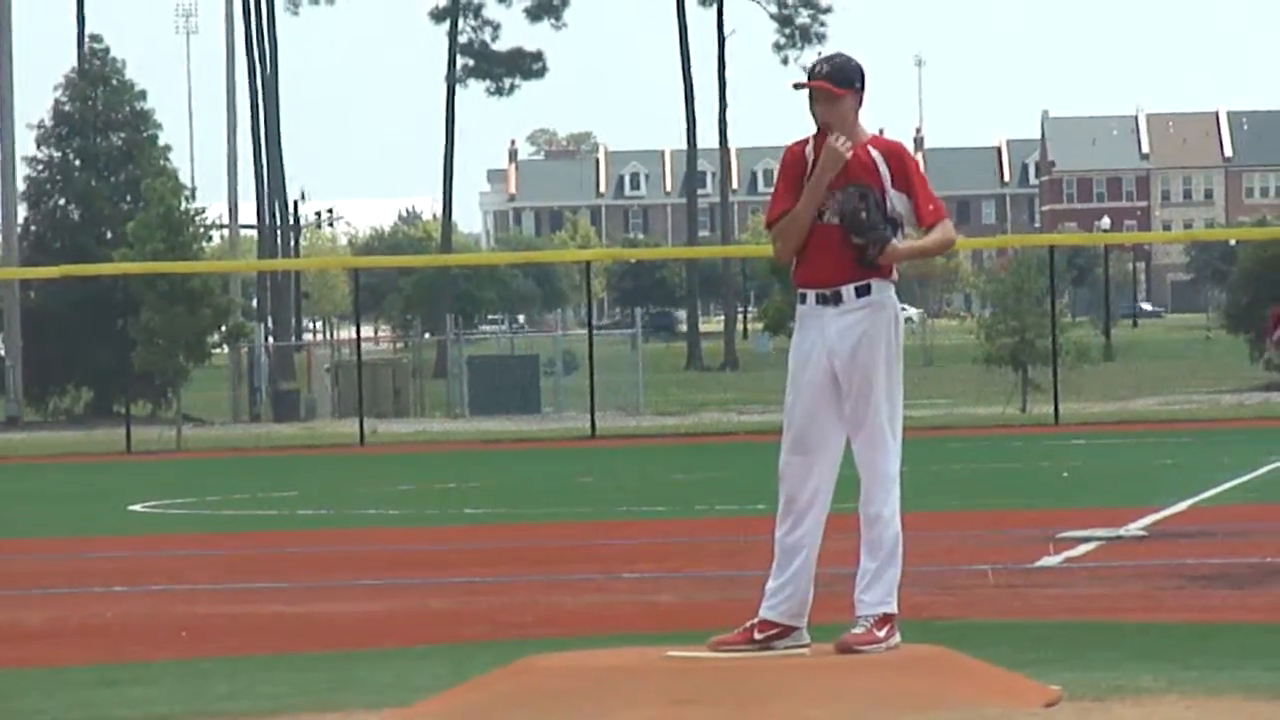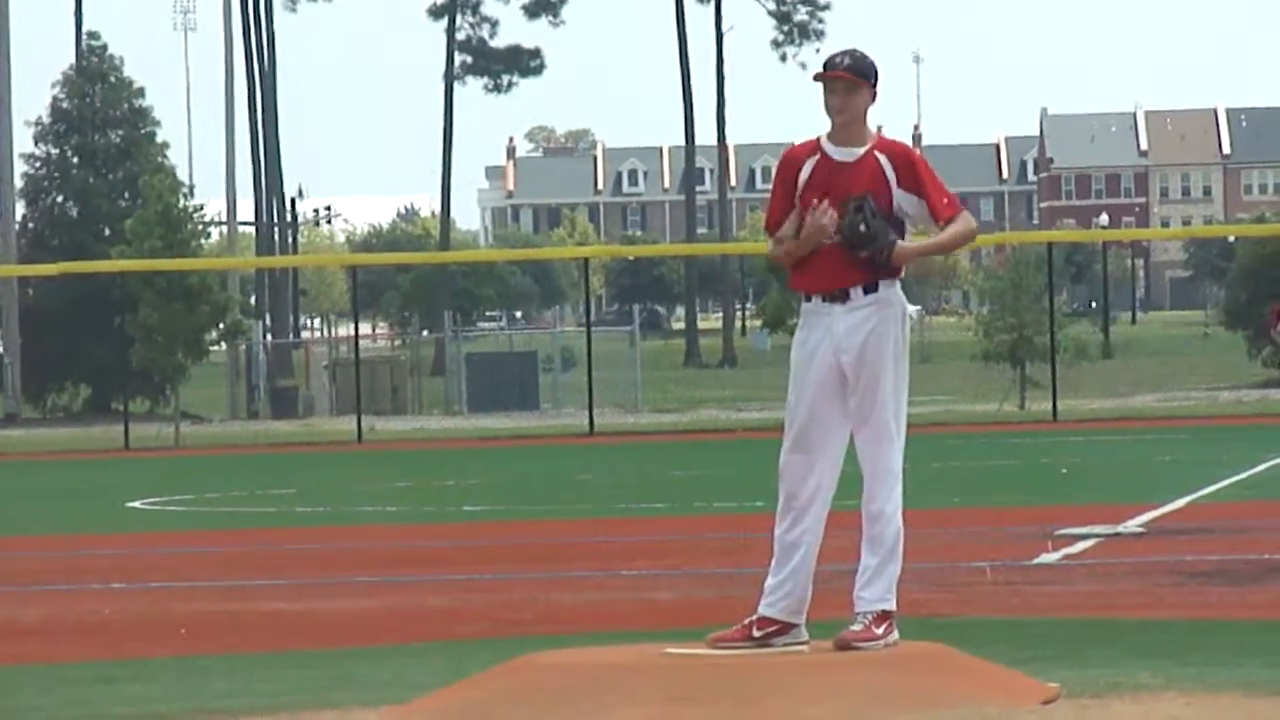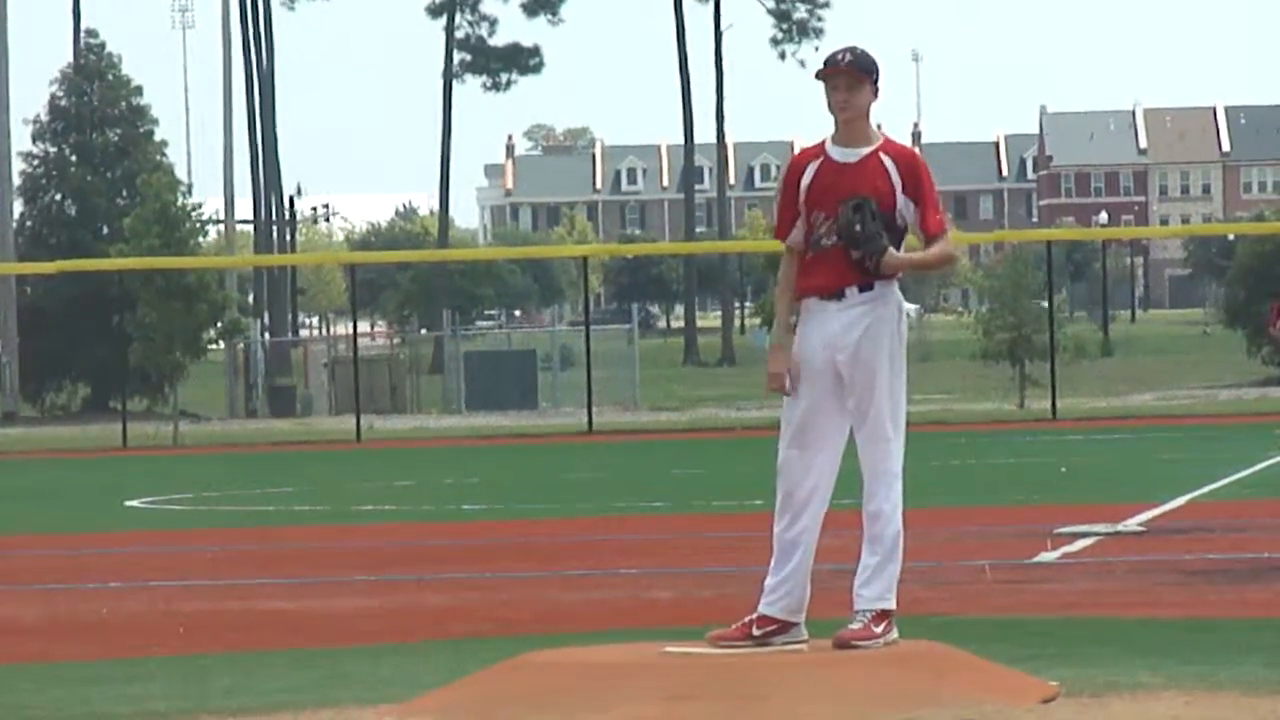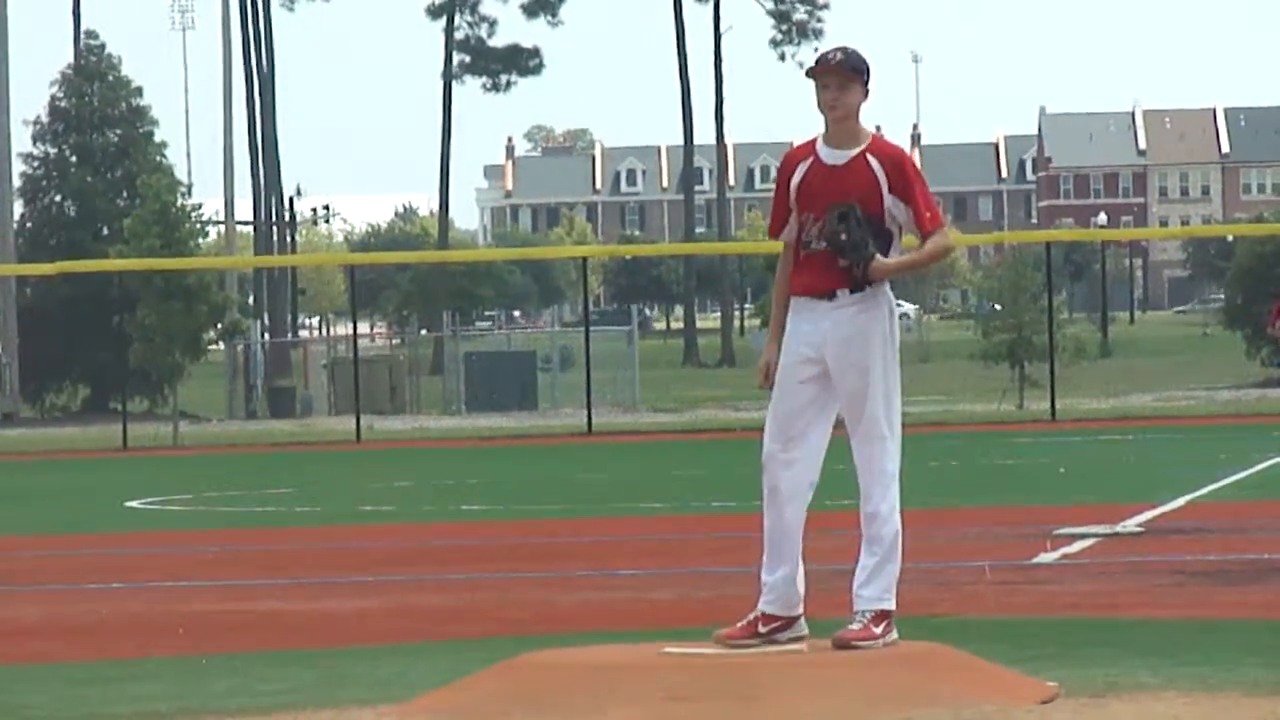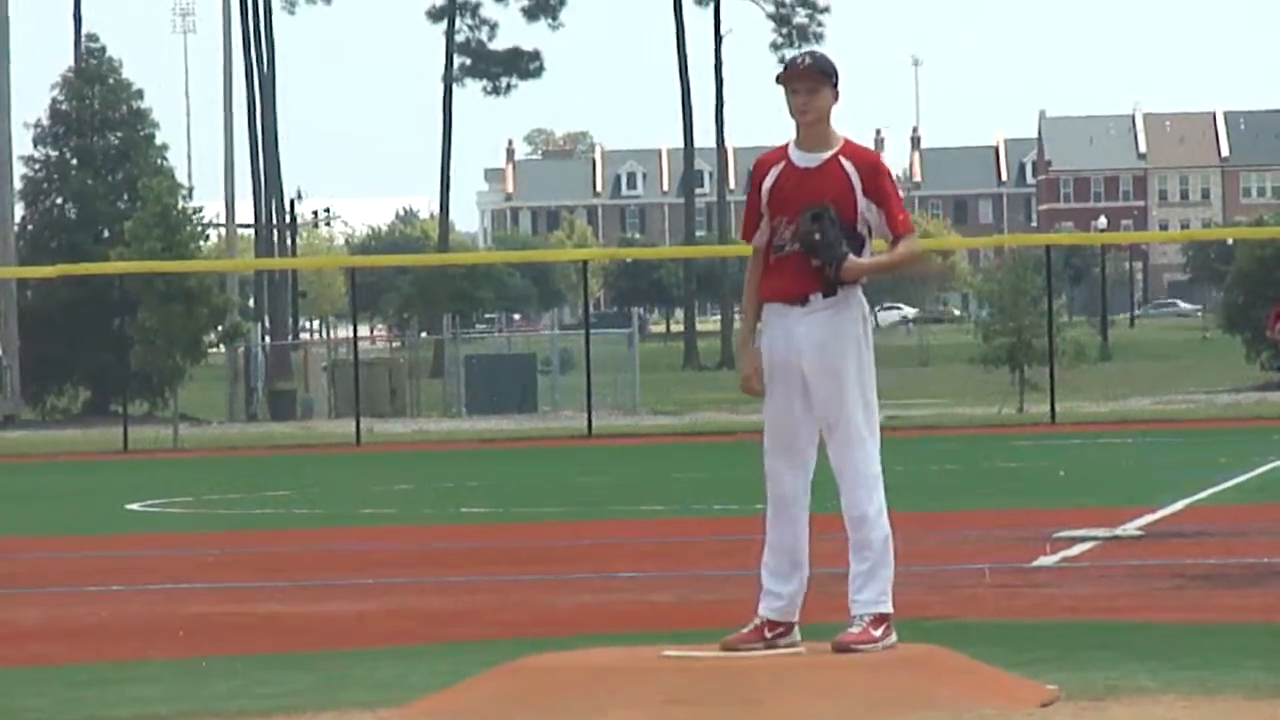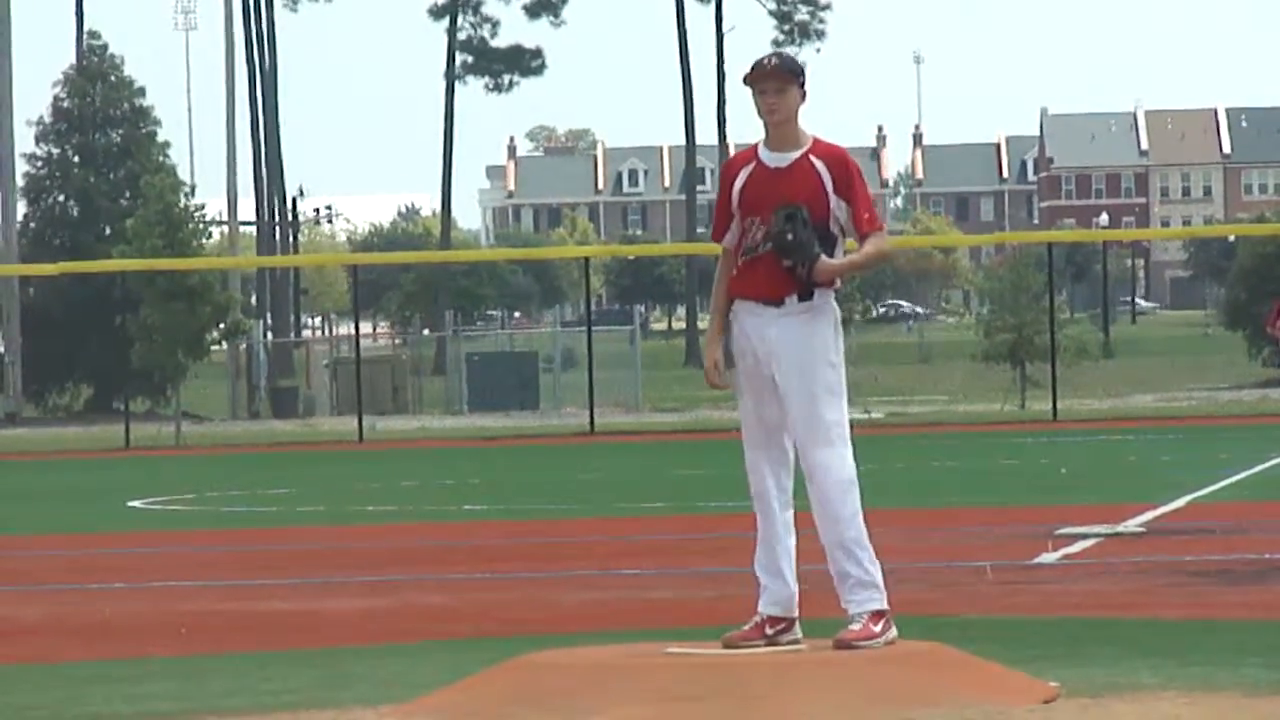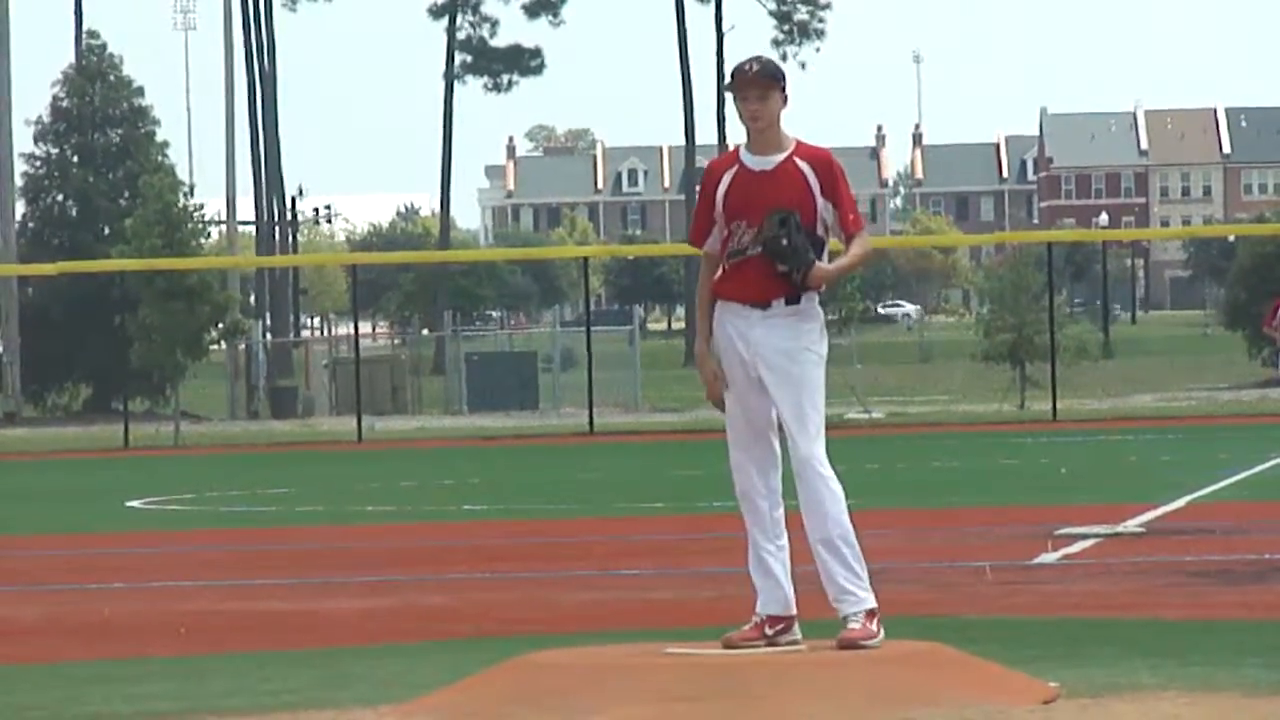
dt=0.3s
person 1, frame 1
left shoulder: (889, 156)
right shoulder: (800, 157)
left elbow: (945, 232)
right elbow: (782, 246)
left wrist: (904, 249)
right wrist: (824, 175)
left hip: (868, 313)
right hip: (811, 317)
left knee: (877, 461)
right knee: (801, 466)
left ankle: (879, 613)
right ankle: (782, 614)
person 1, frame 2
left shoulder: (897, 158)
right shoulder: (798, 162)
left elbow: (964, 224)
right elbow: (776, 254)
left wrist: (913, 249)
right wrist: (807, 237)
left hip: (874, 313)
right hip: (816, 318)
left knee: (881, 460)
right knee: (802, 465)
left ankle: (878, 609)
right ankle: (781, 611)
person 1, frame 3
left shoulder: (901, 162)
right shoulder: (804, 166)
left elbow: (945, 249)
right elbow: (792, 258)
left wrist: (903, 259)
right wrist: (779, 342)
left hip: (873, 315)
right hip: (815, 320)
left knee: (880, 461)
right knee: (799, 469)
left ankle: (877, 608)
right ankle: (779, 610)
person 1, frame 4
left shoulder: (890, 161)
right shoulder: (795, 164)
left elbow: (941, 240)
right elbow: (788, 255)
left wrist: (894, 263)
right wrist: (772, 340)
left hip: (863, 316)
right hip: (805, 319)
left knee: (876, 462)
right knee: (783, 461)
left ankle: (876, 609)
right ankle: (779, 607)
person 1, frame 5
left shoulder: (862, 165)
right shoulder: (767, 169)
left elbow: (908, 246)
right elbow: (757, 259)
left wrist: (866, 265)
right wrist: (746, 341)
left hip: (836, 319)
right hip: (780, 323)
left knee: (856, 463)
right knee: (783, 471)
left ankle: (874, 611)
right ankle: (778, 613)
person 1, frame 6
left shoulder: (833, 162)
right shoulder: (737, 170)
left elbow: (877, 243)
right elbow: (728, 259)
left wrist: (840, 264)
right wrist: (714, 336)
left hip: (808, 320)
right hip: (752, 323)
left knee: (826, 460)
right knee: (764, 465)
left ankle: (869, 606)
right ankle: (777, 610)
person 1, frame 7
left shoulder: (818, 165)
right shoulder: (719, 175)
left elbow: (860, 241)
right elbow: (709, 265)
left wrist: (832, 269)
right wrist: (703, 347)
left hip: (793, 323)
right hip: (734, 325)
left knee: (809, 458)
right knee: (751, 467)
left ankle: (859, 606)
right ankle: (775, 610)
